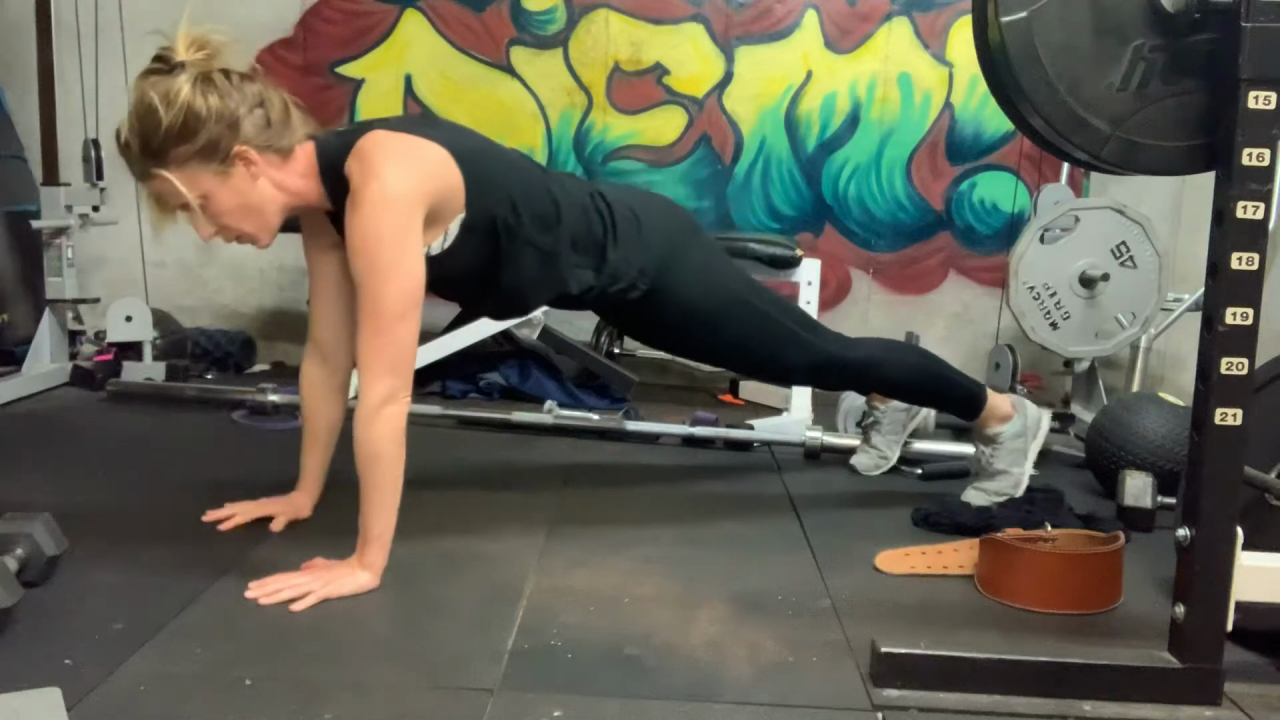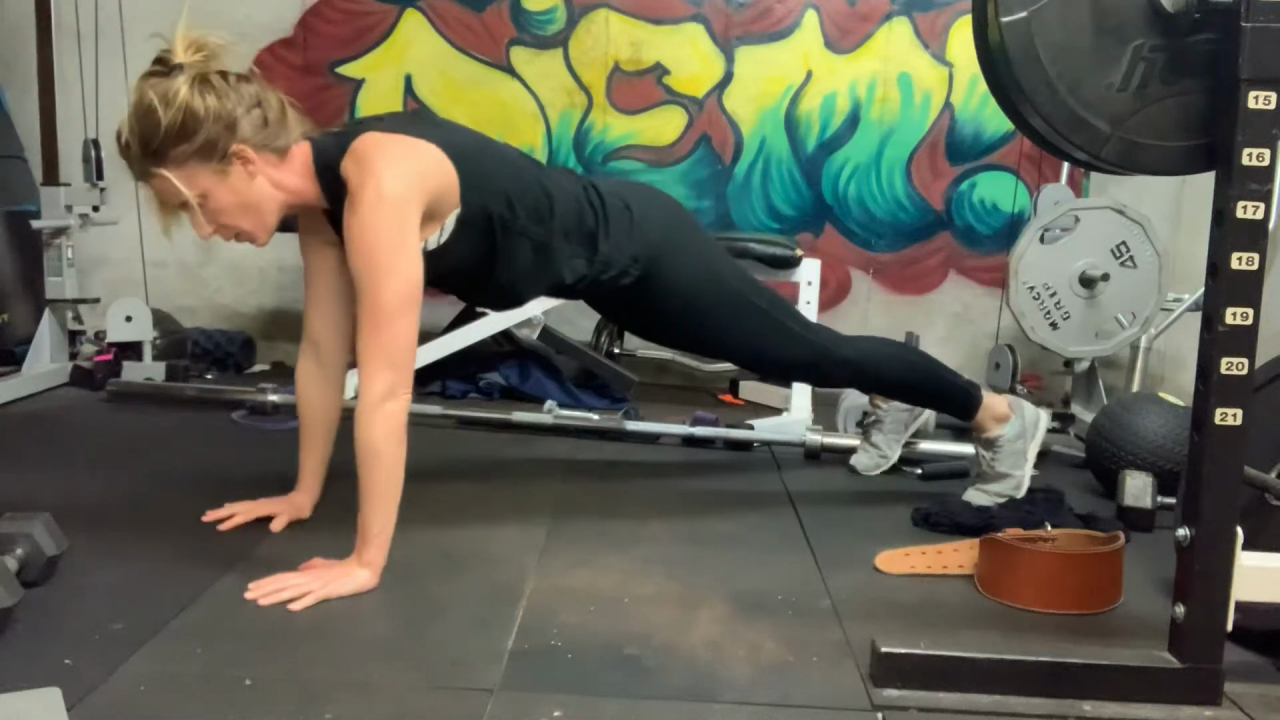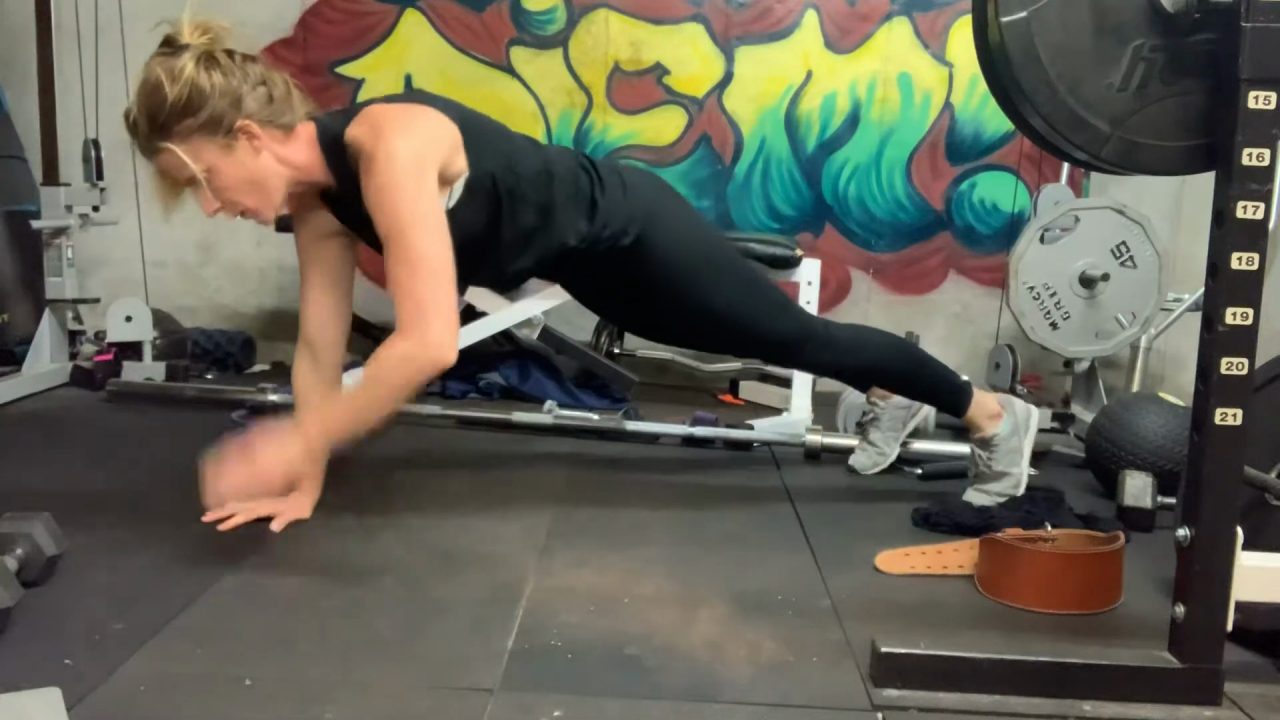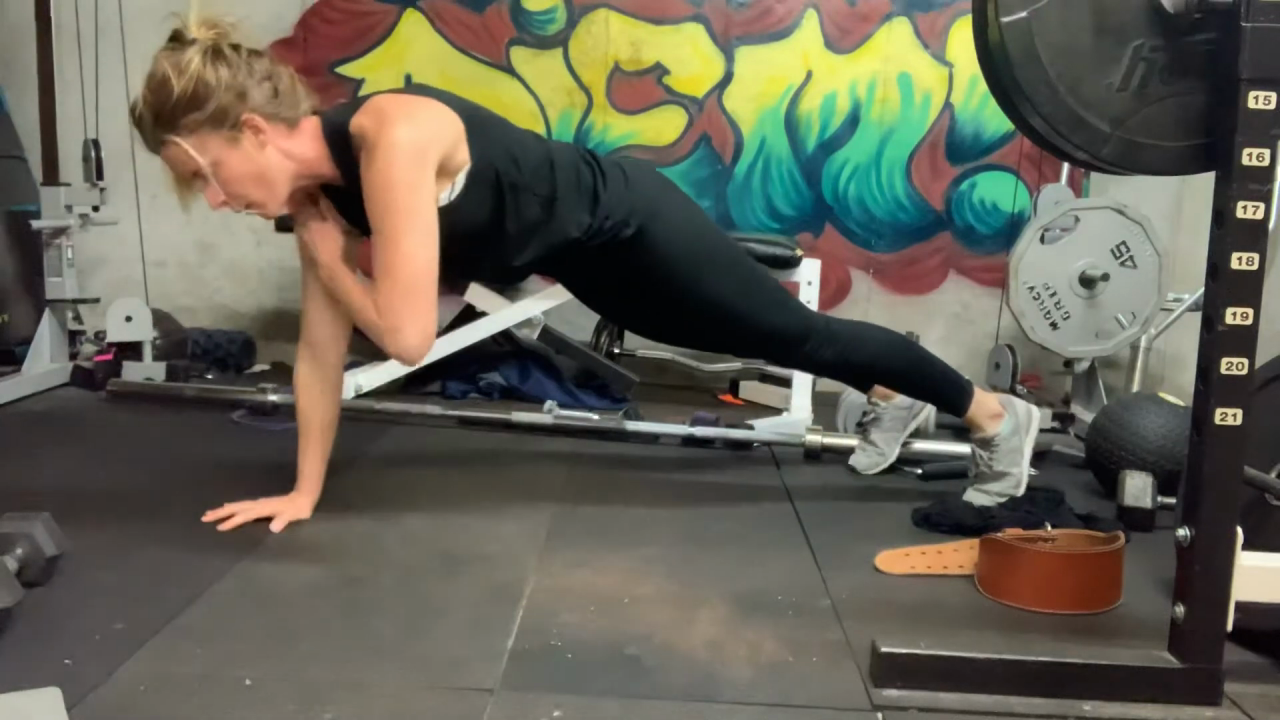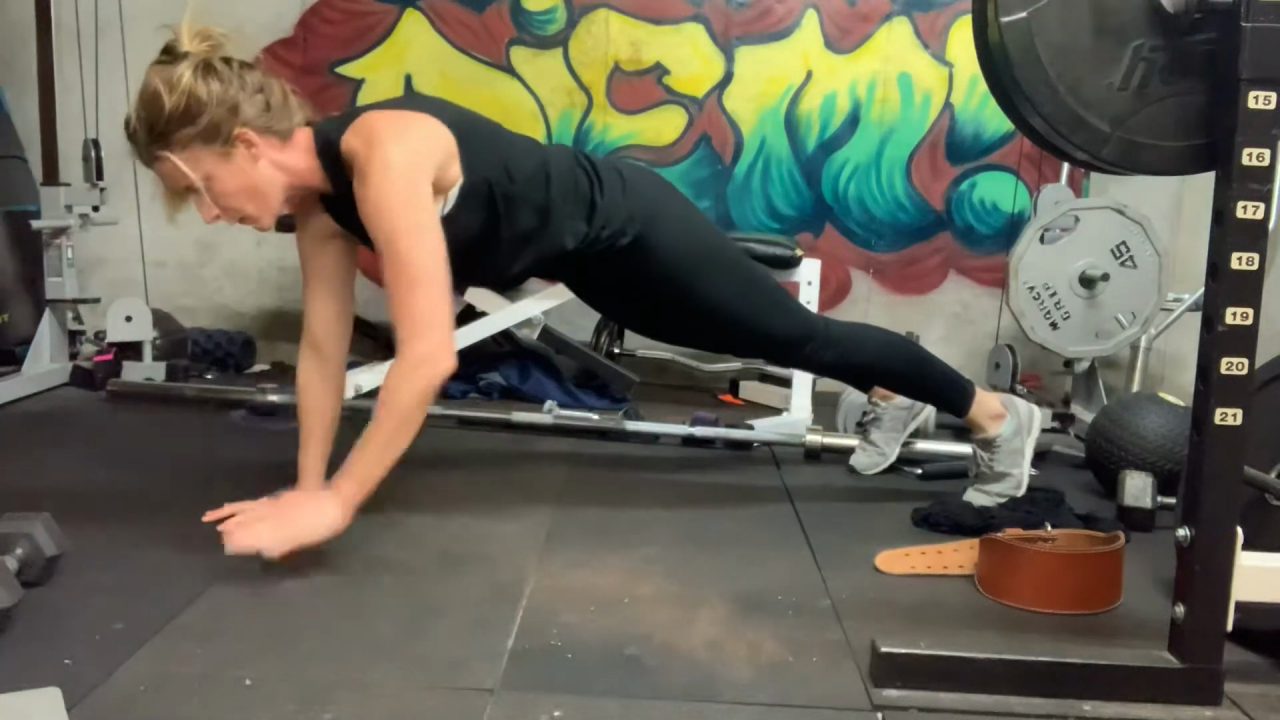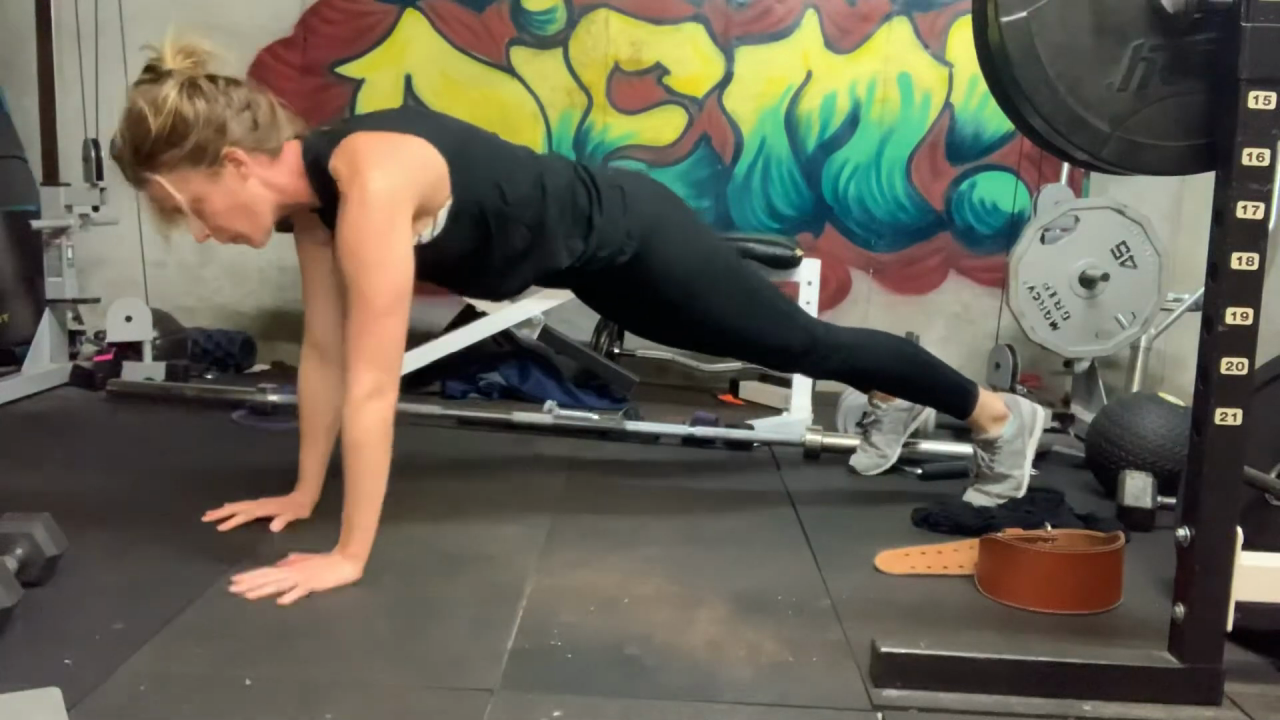
dt=0.3s
person 1, frame 1
left shoulder: (381, 181)
right shoulder: (318, 189)
left elbow: (384, 392)
right elbow: (327, 355)
left wrist: (367, 563)
right wrist: (304, 494)
left hip: (643, 257)
right hip: (602, 261)
left knee: (814, 355)
right knee: (796, 356)
left ankle: (1005, 418)
right ankle: (891, 409)
person 1, frame 2
left shoulder: (377, 178)
right shoulder: (317, 194)
left elbow: (386, 386)
right elbow: (323, 352)
left wrist: (366, 561)
right wrist: (304, 492)
left hip: (635, 247)
right hip: (592, 264)
left knee: (806, 352)
right knee: (780, 354)
left ankle: (1002, 419)
right ankle: (896, 407)
person 1, frame 3
left shoulder: (388, 146)
right shoulder: (313, 187)
left elbow: (430, 341)
right elbow: (320, 347)
left wrist: (301, 441)
right wrist: (299, 485)
left hip: (627, 225)
right hip: (585, 257)
left knee: (798, 337)
right knee: (752, 343)
left ankle: (993, 416)
right ankle: (891, 401)
person 1, frame 4
left shoulder: (390, 138)
right shoulder: (314, 180)
left elbow: (406, 333)
right elbow: (322, 342)
left wrist: (327, 259)
right wrist: (304, 490)
left hip: (627, 220)
right hip: (581, 258)
left knee: (798, 334)
right knee: (759, 341)
left ankle: (996, 415)
right ankle: (892, 402)
person 1, frame 5
left shoulder: (381, 156)
right shoulder: (313, 191)
left elbow: (427, 356)
right elbow: (323, 348)
left wrist: (336, 502)
right wrist: (305, 488)
left hip: (627, 225)
right hip: (583, 258)
left knee: (796, 334)
right knee: (771, 341)
left ankle: (997, 416)
right ankle: (891, 397)
person 1, frame 6
left shoulder: (370, 181)
right shoulder: (310, 191)
left elbow: (372, 388)
right elbow: (324, 351)
left wrist: (349, 557)
right wrist: (303, 494)
left hip: (630, 235)
right hip: (591, 258)
left knee: (802, 342)
right knee: (780, 345)
left ankle: (1000, 416)
right ankle: (893, 403)
